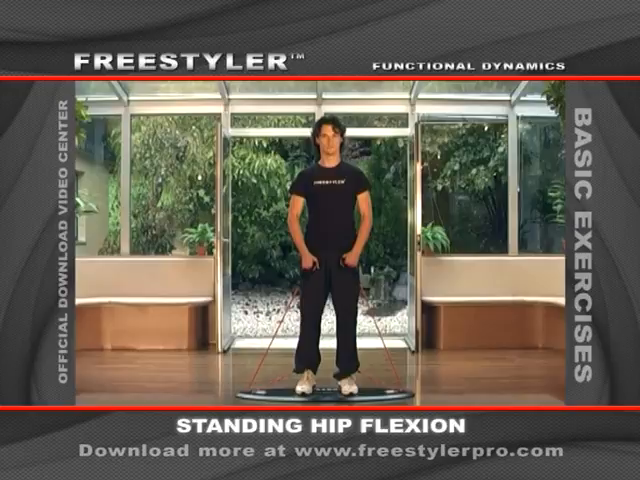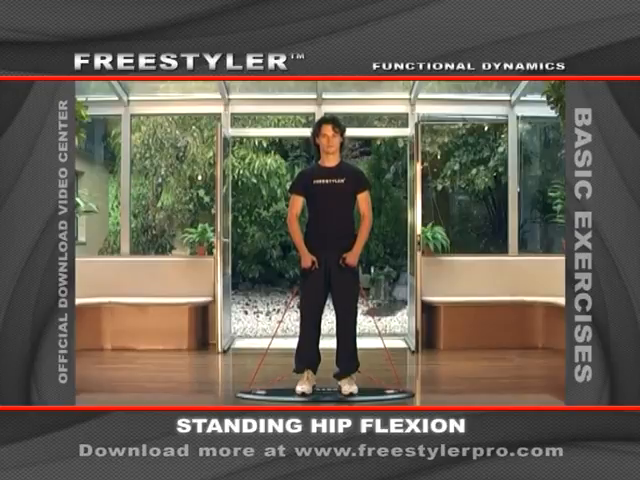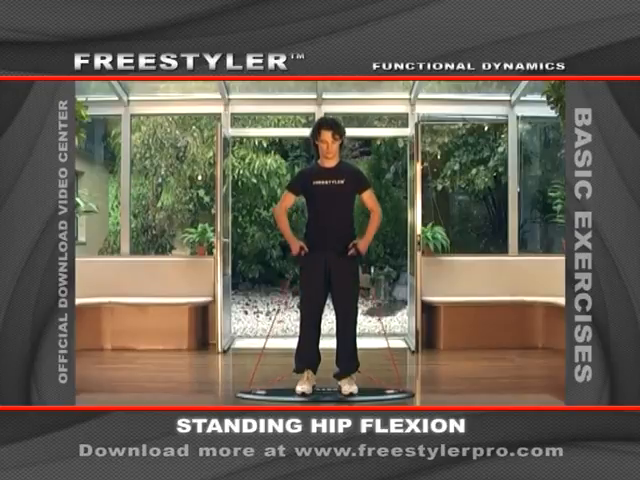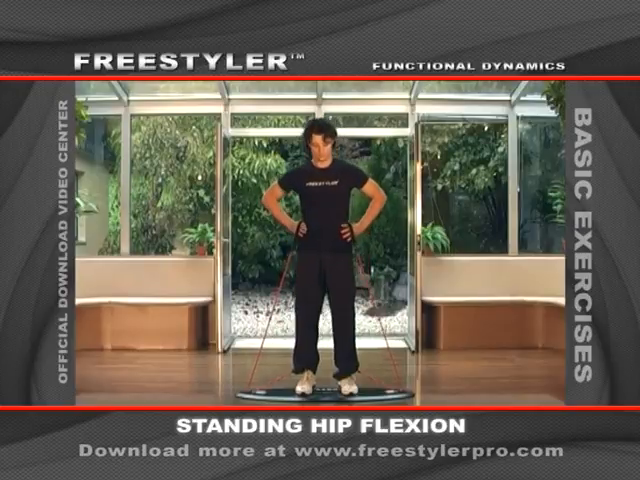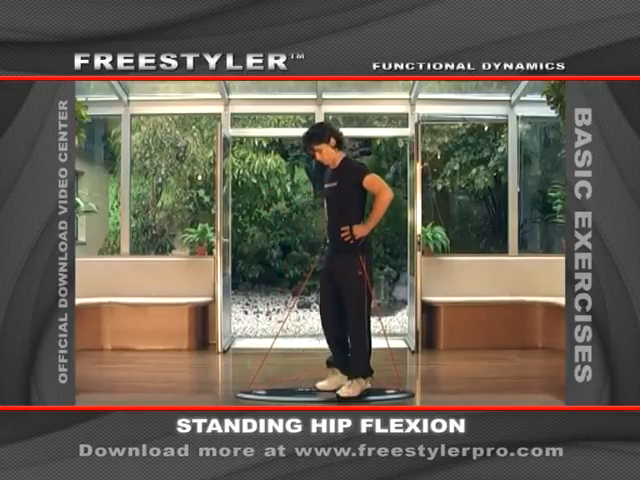
dt=1s
person 1, frame 1
left shoulder: (354, 175)
right shoulder: (306, 177)
left elbow: (367, 216)
right elbow: (293, 217)
left wrist: (356, 251)
right wrist: (304, 252)
left hip: (345, 257)
right hip: (314, 257)
left knee: (347, 316)
right knee: (309, 316)
left ankle: (347, 374)
right ankle: (306, 373)
person 1, frame 2
left shoulder: (354, 175)
right shoulder: (306, 176)
left elbow: (366, 216)
right elbow: (292, 217)
left wrist: (356, 251)
right wrist: (303, 252)
left hip: (345, 256)
right hip: (313, 256)
left knee: (347, 316)
right knee: (309, 315)
left ankle: (347, 373)
right ankle: (307, 372)
person 1, frame 3
left shoulder: (353, 174)
right shoulder: (306, 176)
left elbow: (375, 209)
right elbow: (280, 209)
left wrist: (366, 239)
right wrist: (290, 239)
left hip: (345, 255)
right hip: (313, 255)
left knee: (347, 315)
right knee: (310, 315)
left ankle: (347, 373)
right ankle: (307, 372)
person 1, frame 4
left shoulder: (347, 172)
right shoulder: (298, 175)
left elbow: (379, 196)
right elbow: (268, 198)
left wrist: (361, 226)
right wrist: (290, 224)
left hip: (339, 253)
right hip: (308, 253)
left knee: (343, 314)
right knee: (306, 314)
left ankle: (347, 373)
right ankle: (306, 372)
person 1, frame 5
left shoulder: (354, 169)
right shoulder: (328, 174)
left elbow: (385, 193)
left wrist: (366, 227)
left hip: (354, 255)
right hip: (334, 254)
left knee: (357, 317)
right knee: (330, 315)
left ankle: (361, 376)
right ankle: (340, 370)
